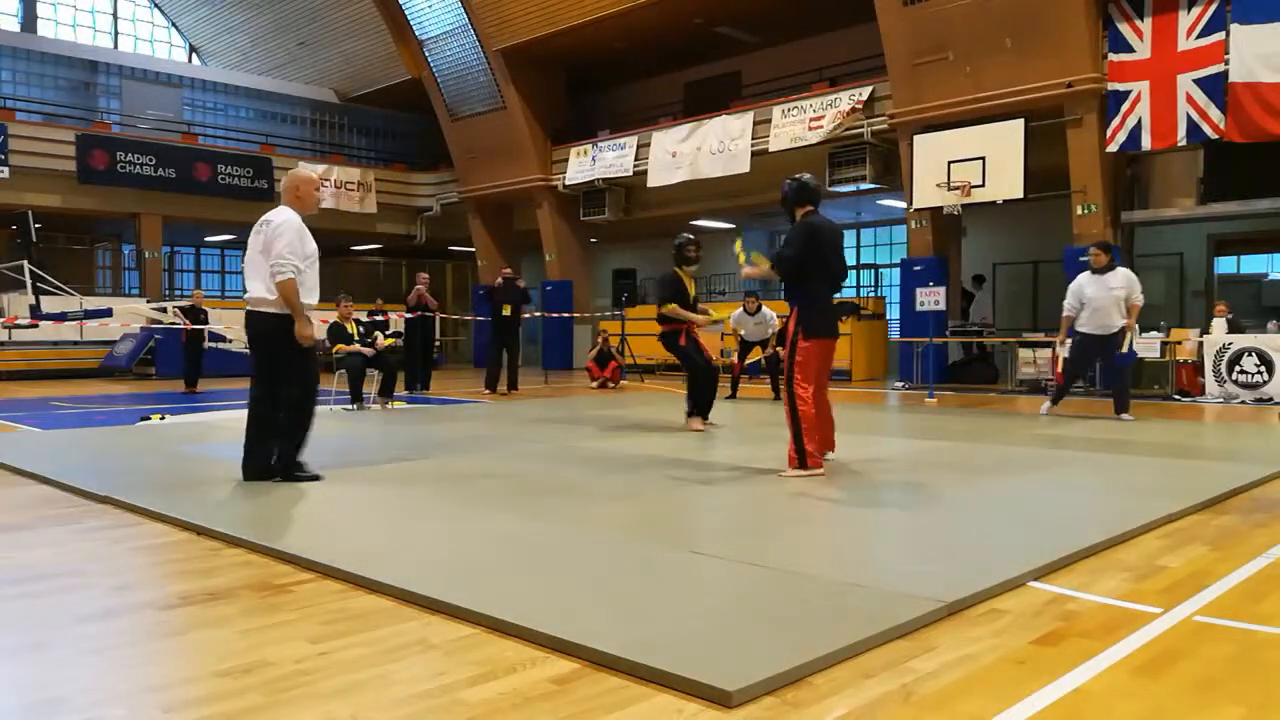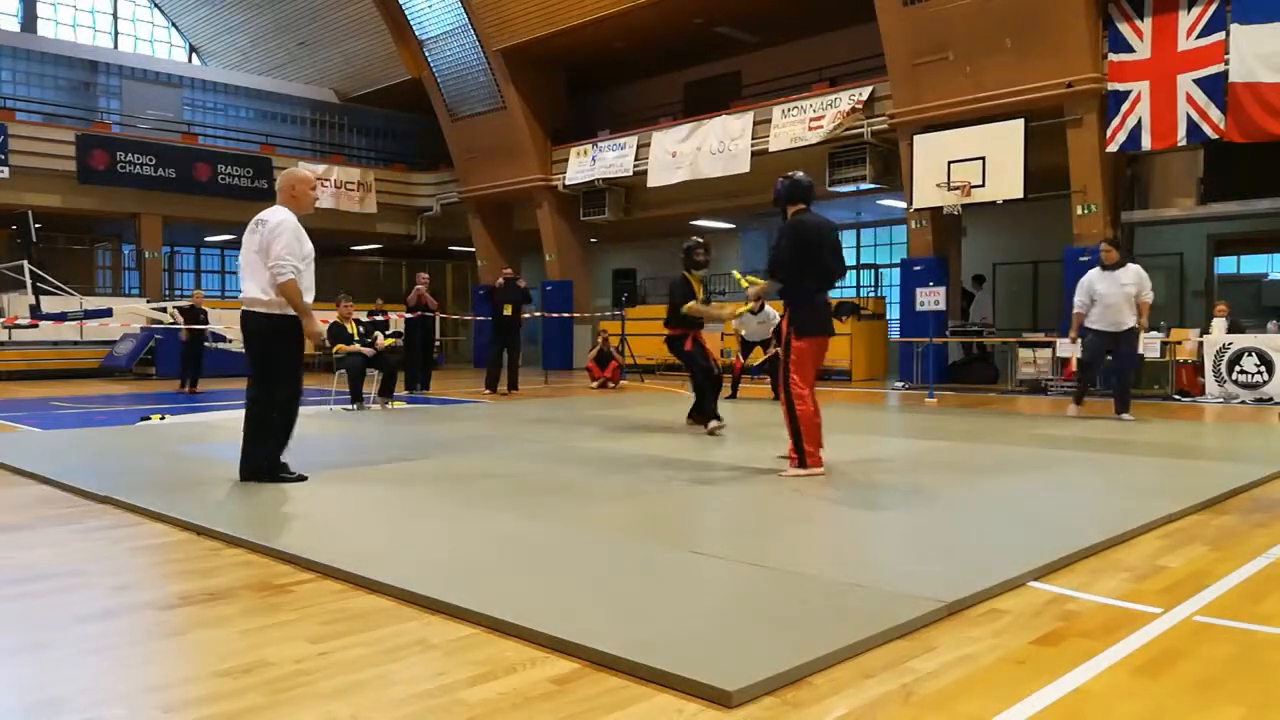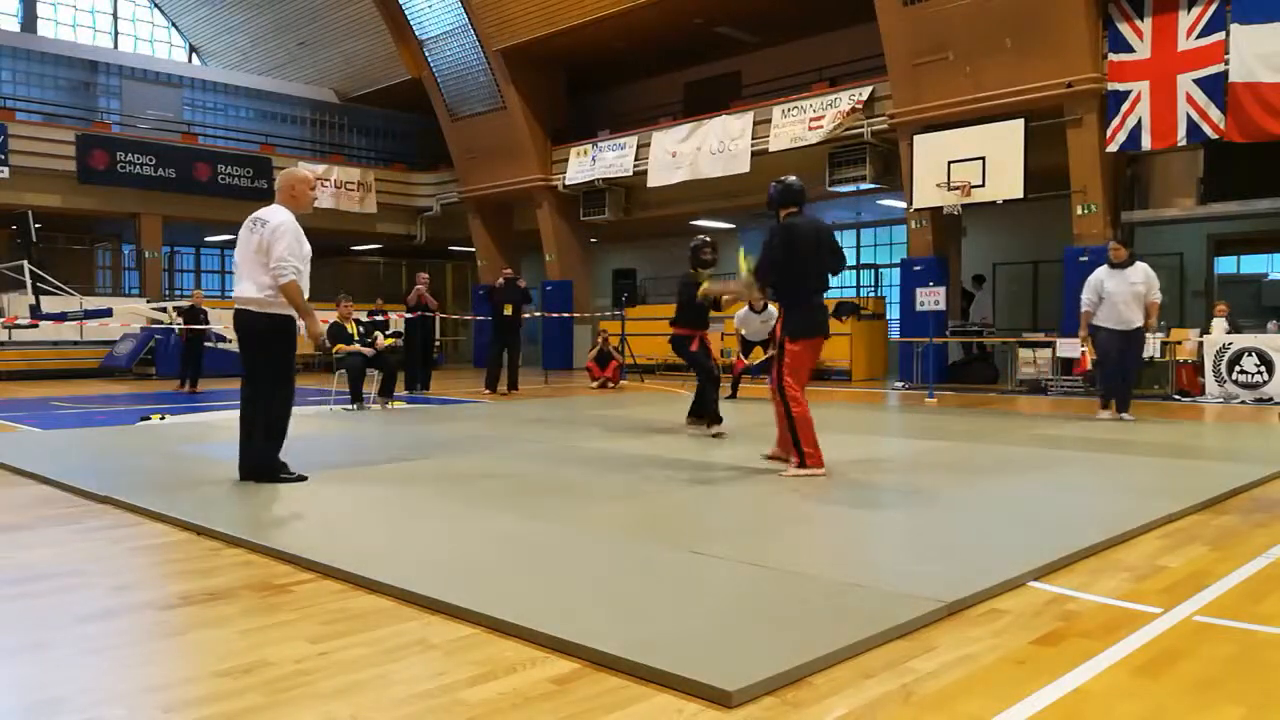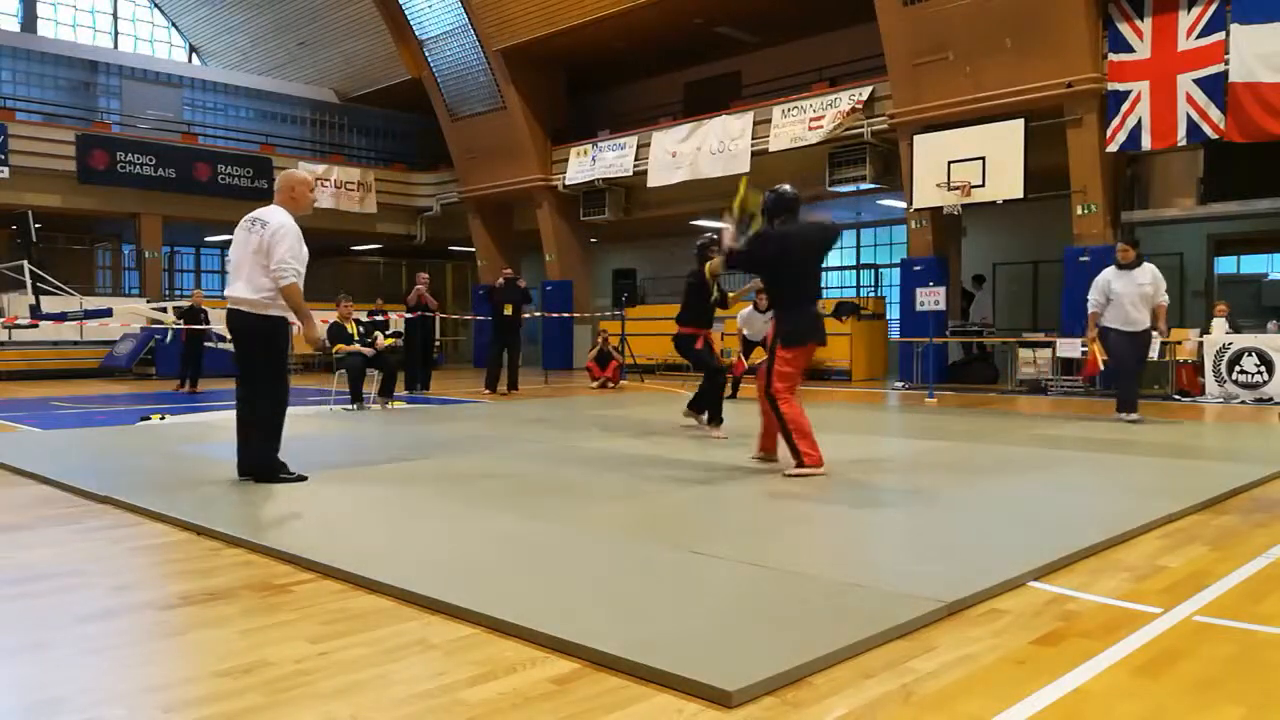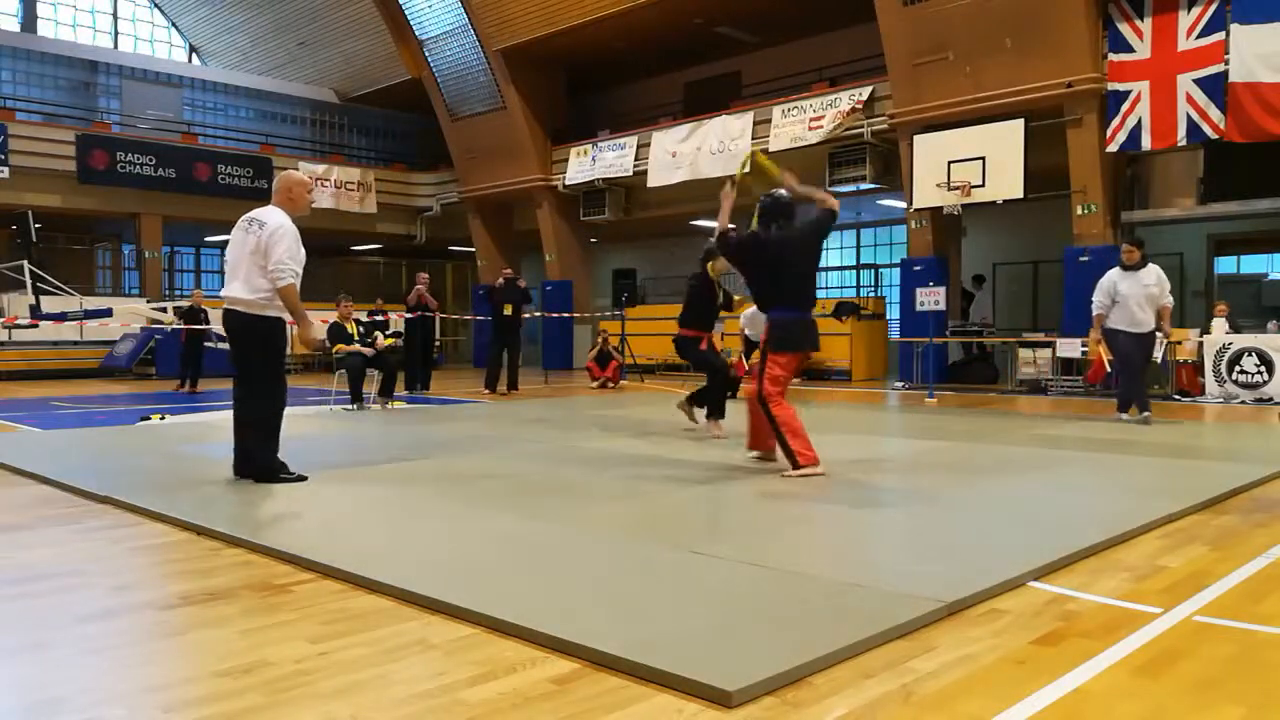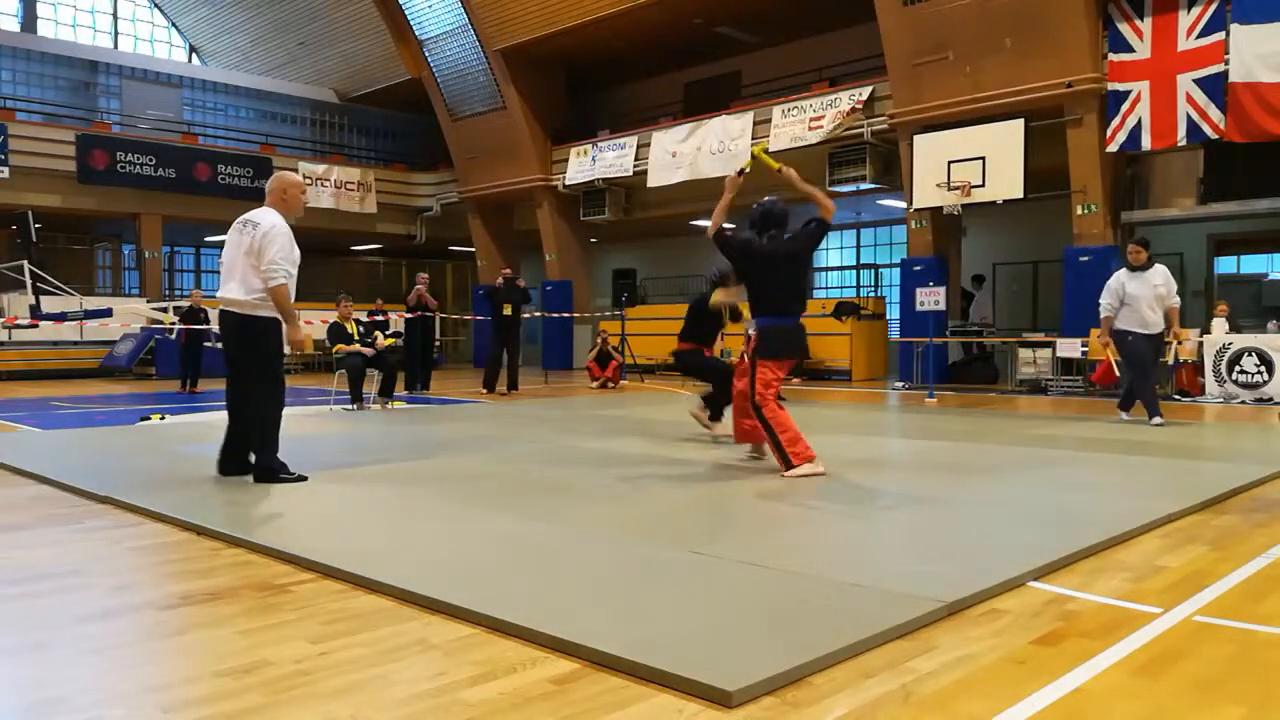
dt=0.1s
person 1, frame 1
left shoulder: (266, 221)
right shoulder: (289, 222)
right elbow: (285, 275)
right wrist: (302, 320)
left hip: (258, 315)
right hip: (282, 318)
left knee: (265, 391)
right knee: (299, 389)
left ankle: (257, 463)
right ankle: (286, 462)
person 1, frame 2
left shoulder: (260, 220)
right shoulder: (286, 222)
right elbow: (285, 277)
right wrist: (308, 318)
left hip: (253, 315)
right hip: (277, 318)
left knee: (261, 391)
right knee: (286, 391)
left ankle: (254, 464)
right ankle: (270, 464)
person 1, frame 3
left shoulder: (255, 219)
right shoulder: (285, 224)
right elbow: (286, 278)
right wrist: (310, 318)
left hip: (247, 313)
right hip: (272, 317)
left knee: (255, 389)
right knee: (277, 391)
left ankle: (252, 463)
right ankle: (267, 464)
person 1, frame 4
left shoulder: (251, 219)
right shoulder: (284, 225)
left elbow: (236, 266)
right elbow: (286, 281)
right wrist: (308, 322)
left hip: (240, 313)
right hip: (265, 318)
left knee: (250, 389)
right knee: (271, 392)
left ankle: (249, 462)
right ankle: (266, 464)
person 1, frame 5
left shoulder: (248, 219)
right shoulder: (282, 226)
left elbow: (231, 266)
right elbow: (284, 281)
right wrist: (304, 324)
left hip: (236, 313)
right hip: (261, 319)
left knee: (248, 389)
right knee: (269, 392)
left ankle: (247, 460)
right ankle: (267, 465)
person 1, frame 6
left shoulder: (243, 221)
right shoulder: (276, 227)
left elbow: (230, 268)
right elbow: (276, 281)
right wrist: (293, 324)
left hip: (232, 314)
right hip: (256, 319)
left knee: (241, 389)
right knee: (267, 391)
left ankle: (233, 458)
right ankle: (267, 465)
person 2, frame 1
left shoulder: (803, 228)
right shoulder: (832, 228)
left elbow: (781, 268)
right elbow: (839, 272)
left wrist: (751, 272)
left hip: (807, 316)
right hip: (827, 313)
left knee: (799, 388)
right knee: (816, 385)
left ankle: (807, 460)
right ankle: (823, 445)
person 2, frame 2
left shoulder: (792, 226)
right shoulder: (826, 226)
left elbow: (780, 273)
right elbow: (838, 270)
left wrist: (758, 290)
left hip: (800, 314)
right hip: (820, 311)
left knee: (795, 386)
right knee: (805, 383)
left ankle: (807, 460)
right ankle: (810, 446)
person 2, frame 3
left shoulder: (780, 231)
right shoulder: (821, 227)
left elbow: (764, 276)
right elbow: (836, 264)
left hip: (794, 317)
right hip: (817, 314)
left knee: (787, 387)
right knee: (786, 383)
left ankle: (809, 459)
right ankle: (785, 447)
person 2, frame 4
left shoulder: (768, 237)
right shoulder: (811, 232)
left elbow: (730, 259)
right elbow: (833, 229)
left wrist: (729, 237)
left hip: (789, 324)
right hip: (811, 322)
left knee: (779, 392)
right knee: (770, 383)
left ankle: (809, 459)
right ankle: (768, 448)
person 2, frame 5
left shoulder: (759, 241)
right shoulder: (807, 235)
left elbow: (721, 237)
right elbow: (833, 206)
left wrist: (727, 203)
right wrist: (798, 189)
left hip: (781, 331)
right hip: (805, 329)
left knee: (770, 397)
right knee: (759, 388)
left ankle: (806, 460)
right ankle: (764, 445)
person 2, frame 6
left shoulder: (751, 249)
right shoulder: (799, 244)
left elbow: (714, 232)
right elbow: (828, 211)
left wrist: (728, 194)
right wrist: (798, 183)
left hip: (770, 337)
right hip: (794, 335)
left knee: (762, 400)
right knee: (745, 386)
left ankle: (803, 460)
right ankle: (754, 440)
person 3, frame 1
left shoulder: (691, 279)
right shoulder: (669, 279)
right elbow: (666, 307)
left wrist: (705, 311)
right wrist: (693, 317)
left hip: (689, 333)
right hip: (673, 334)
left knee: (711, 371)
right knee: (697, 368)
left ankle: (700, 415)
right ankle: (694, 415)
person 3, frame 2
left shoulder: (699, 282)
right shoulder: (680, 283)
left elbow: (704, 305)
right elbow: (687, 307)
left wrist: (719, 310)
right wrist: (719, 313)
left hip: (695, 337)
right hip: (679, 338)
left knee: (715, 376)
right knee: (703, 372)
left ankle: (696, 417)
right ankle: (711, 420)
person 3, frame 3
left shoulder: (706, 281)
right shoulder: (688, 280)
left elbow: (718, 304)
right elbow: (704, 291)
left wrist: (735, 296)
right wrist: (735, 287)
left hip: (700, 337)
right hip: (684, 338)
left knee: (711, 377)
right knee: (707, 373)
left ankle: (695, 416)
right ankle: (713, 422)
person 3, frame 4
left shoulder: (713, 281)
right shoulder: (696, 276)
left elbow: (725, 301)
right elbow: (715, 266)
left wrist: (750, 287)
left hip: (702, 337)
right hip: (688, 338)
left knee: (715, 377)
right knee: (715, 372)
left ankle: (694, 408)
right ankle: (714, 423)
person 3, frame 5
left shoulder: (716, 286)
right shoulder: (701, 279)
left elbow: (730, 304)
right elbow: (717, 267)
left hip: (703, 340)
right hip: (689, 341)
left knee: (723, 375)
right knee: (720, 370)
left ankle: (689, 402)
right ankle: (713, 419)
person 3, frame 6
left shoulder: (727, 306)
right shoulder: (702, 300)
right elbow: (718, 299)
left hip: (702, 353)
right hip: (689, 355)
right knee: (727, 374)
left ankle: (703, 406)
right ankle: (715, 420)
person 4, frame 1
left shoulder: (1125, 275)
right shoulder: (1082, 280)
left elbow: (1136, 298)
right elbow: (1070, 308)
left wrist: (1132, 319)
right wrist: (1062, 333)
left hip: (1115, 334)
right hip: (1085, 334)
left knee: (1120, 372)
right knee: (1072, 369)
left ankle: (1122, 410)
right ankle: (1053, 401)
person 4, frame 2
left shoulder: (1135, 271)
right shoulder: (1092, 276)
left elbow: (1145, 296)
right elbow: (1080, 305)
left wrist: (1143, 318)
right wrist: (1074, 330)
left hip: (1126, 331)
right hip: (1096, 331)
left knee: (1124, 372)
right knee: (1088, 367)
left ankle: (1122, 410)
right ankle: (1076, 402)
person 4, frame 3
left shoulder: (1143, 270)
right shoulder: (1100, 274)
left elbow: (1153, 296)
right elbow: (1088, 303)
left wrist: (1153, 318)
right wrist: (1083, 328)
left hip: (1134, 330)
right hip: (1104, 329)
left knee: (1130, 371)
right knee: (1109, 367)
left ankle: (1122, 409)
right ankle: (1105, 407)
person 4, frame 4
left shoulder: (1150, 271)
right shoulder: (1107, 275)
left elbow: (1160, 299)
right elbow: (1095, 304)
left wrist: (1161, 321)
right wrist: (1091, 329)
left hip: (1141, 331)
right hip: (1113, 330)
left knee: (1134, 372)
right knee: (1123, 368)
left ankle: (1122, 409)
right ankle: (1129, 409)
person 4, frame 5
left shoulder: (1155, 272)
right shoulder: (1112, 277)
left elbow: (1164, 301)
right elbow: (1100, 306)
left wrist: (1166, 324)
right wrist: (1096, 331)
left hip: (1146, 332)
right hip: (1119, 332)
left knee: (1130, 373)
right knee: (1133, 371)
left ankle: (1122, 409)
right ankle: (1144, 411)
person 4, frame 6
left shoulder: (1162, 272)
right shoulder: (1119, 278)
left elbow: (1171, 301)
right elbow: (1107, 308)
left wrist: (1175, 325)
right wrist: (1104, 334)
left hip: (1155, 333)
right hip: (1128, 333)
left knee: (1138, 374)
right knee: (1143, 372)
left ankle: (1123, 407)
right ankle: (1154, 414)
